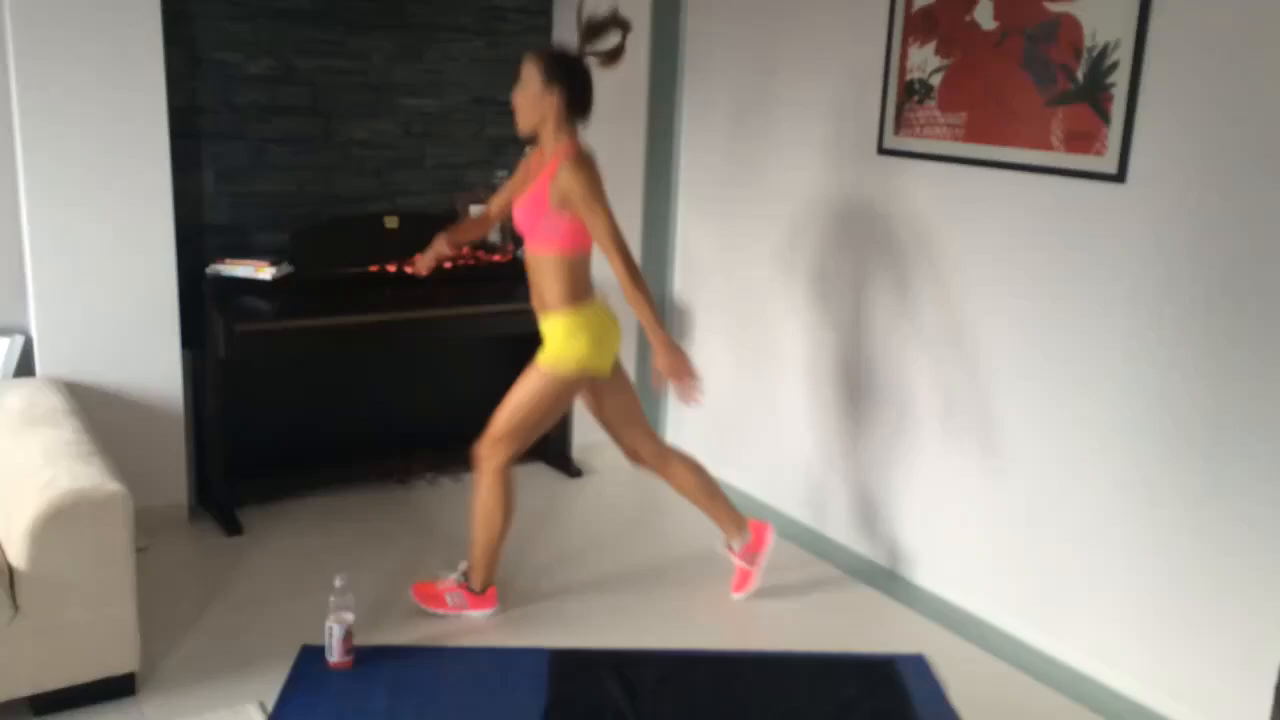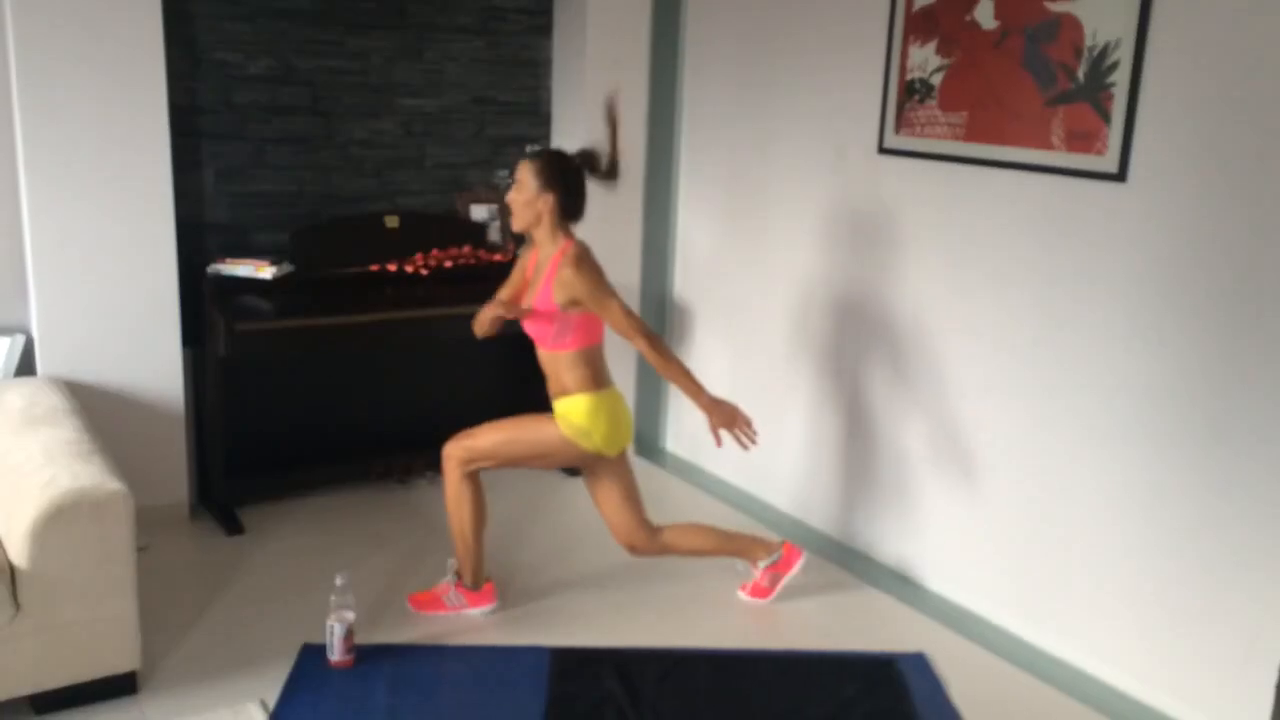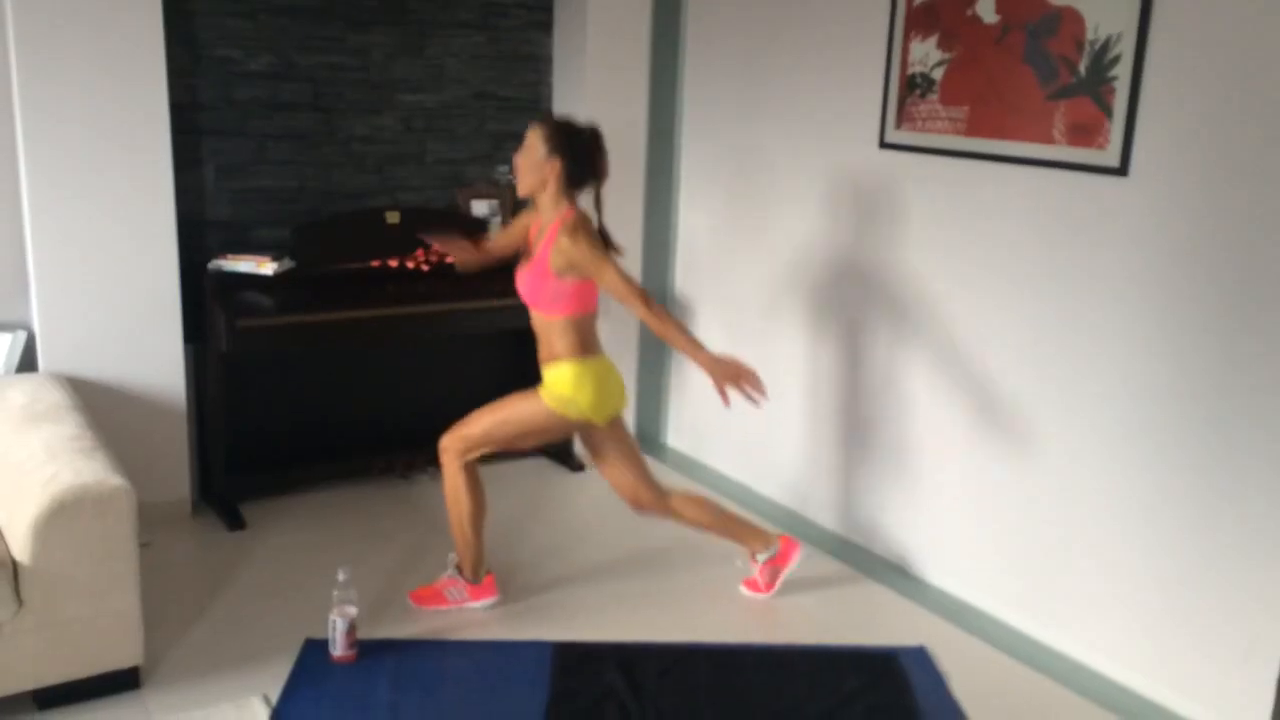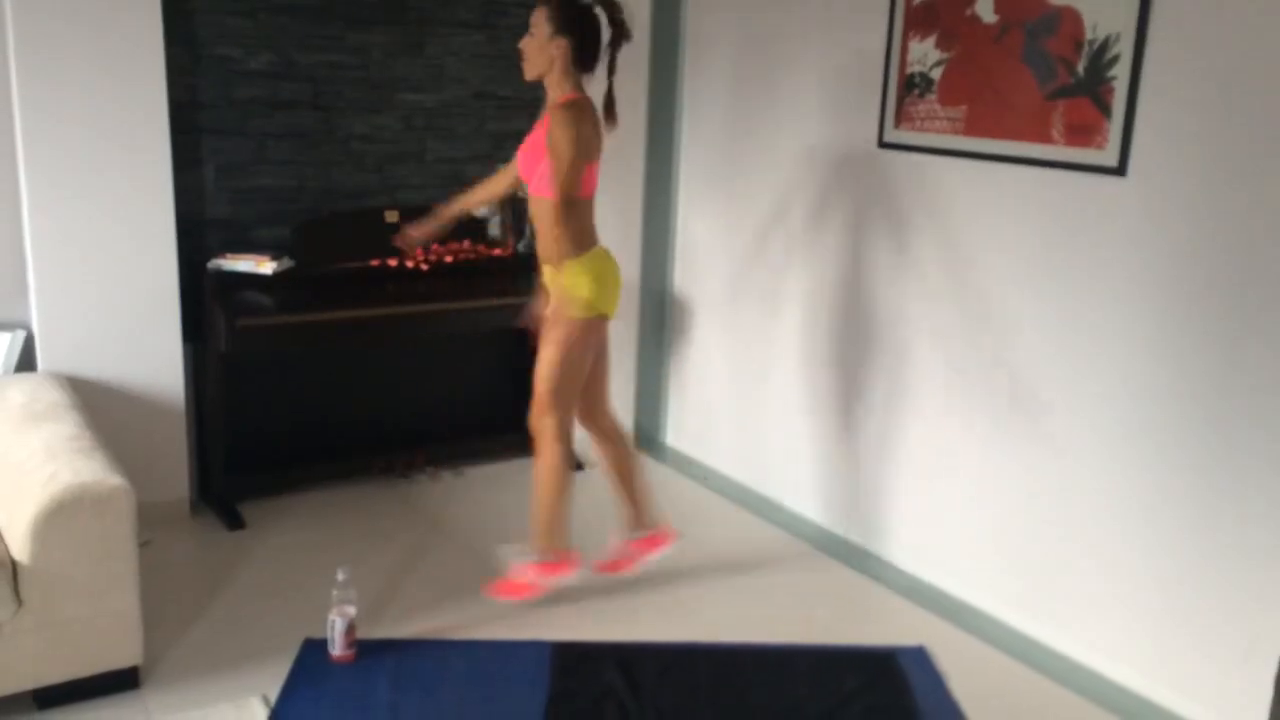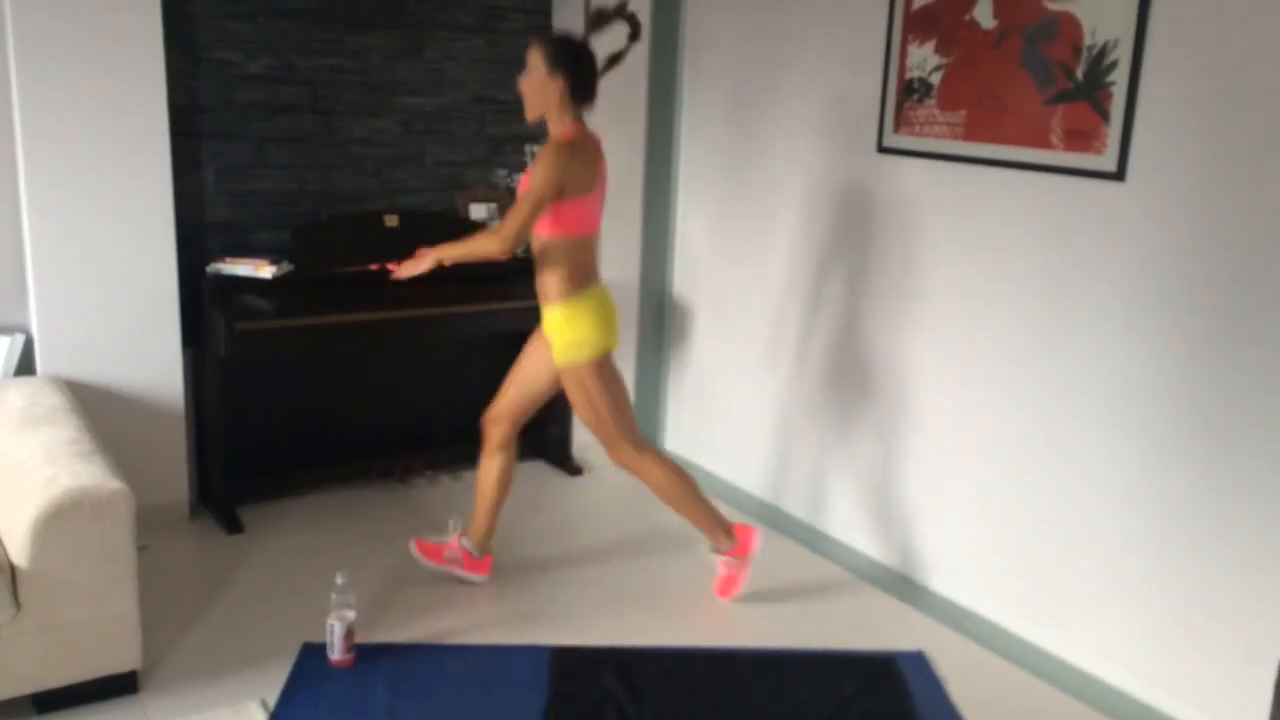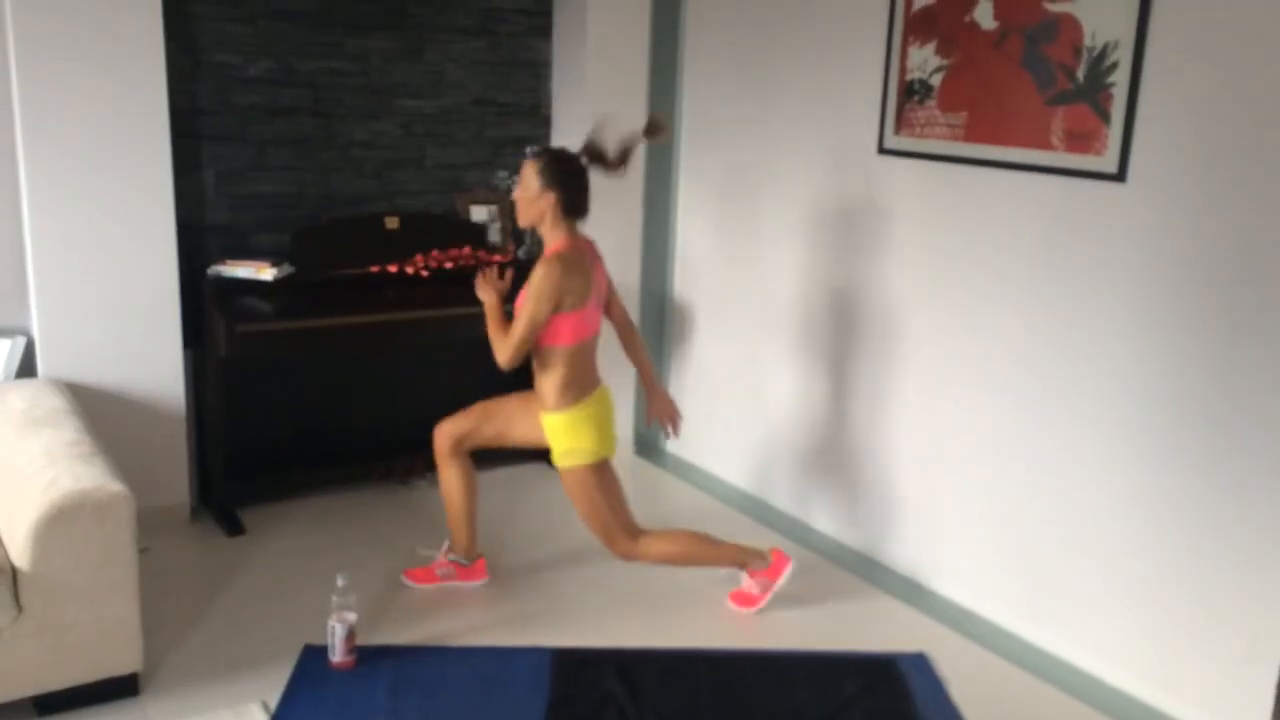
dt=0.2s
person 1, frame 1
left shoulder: (572, 168)
right shoulder: (538, 162)
left elbow: (619, 256)
right elbow: (493, 214)
left wrist: (661, 342)
right wrist: (449, 240)
left hip: (576, 337)
right hip: (575, 335)
left knee: (491, 454)
right knee: (642, 447)
left ankle: (473, 588)
right ankle: (744, 535)
person 1, frame 2
left shoulder: (572, 267)
right shoulder: (533, 254)
left elbow: (642, 338)
right elbow: (486, 322)
left wrist: (706, 402)
right wrist: (494, 310)
left hip: (587, 419)
right hip: (588, 413)
left knee: (457, 457)
right knee: (640, 539)
left ankle: (471, 587)
right ankle: (772, 555)
person 1, frame 3
left shoulder: (572, 235)
right shoulder: (536, 221)
left elbow: (641, 302)
right elbow: (486, 251)
left wrist: (707, 360)
right wrist: (458, 249)
left hip: (575, 390)
right hip: (581, 386)
left knee: (454, 448)
right knee: (647, 498)
left ankle: (469, 579)
right ankle: (770, 549)
person 1, frame 4
left shoulder: (568, 116)
right shoulder: (564, 111)
left elbow: (563, 206)
right elbow: (512, 178)
left wrist: (555, 291)
right wrist: (441, 216)
left hip: (579, 282)
right hip: (571, 280)
left knee: (548, 421)
right knee: (594, 415)
left ankle: (550, 556)
right ankle: (643, 530)
person 1, frame 5
left shoulder: (563, 153)
right shoulder: (582, 146)
left elbow: (504, 241)
left wrist: (433, 256)
left hip: (576, 323)
right hip: (563, 319)
left knee: (625, 449)
right knee: (499, 424)
left ankle: (730, 541)
right ankle: (473, 550)
person 1, frame 6
left shoulder: (557, 268)
right shoulder: (580, 252)
left elbow: (508, 355)
right elbow: (622, 321)
left wrist: (491, 300)
right wrist: (653, 387)
left hip: (573, 423)
right hip: (558, 405)
left knee: (624, 542)
right knee: (449, 439)
left ankle: (761, 564)
right ankle: (463, 558)
